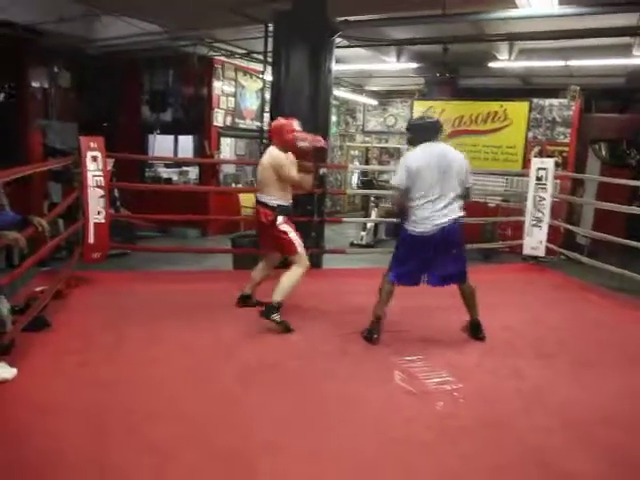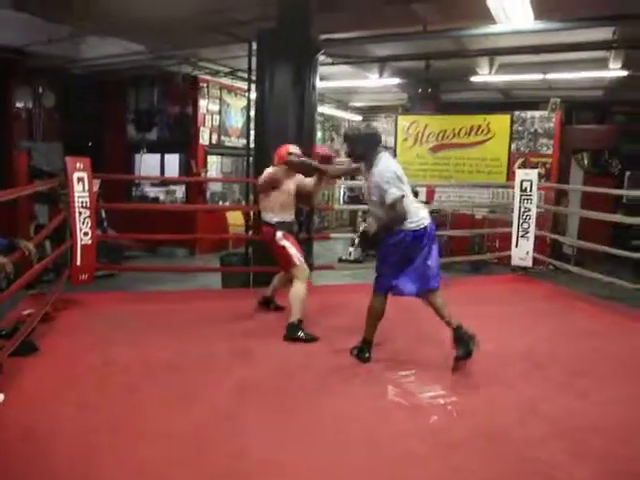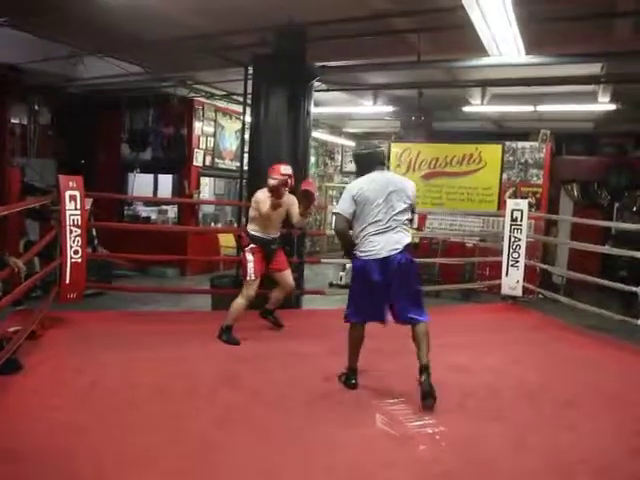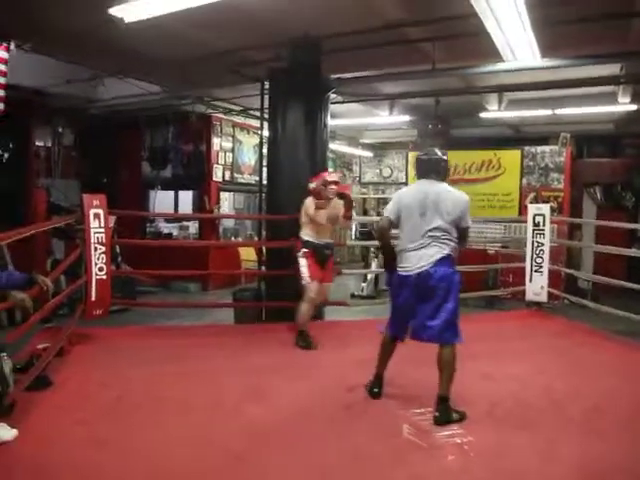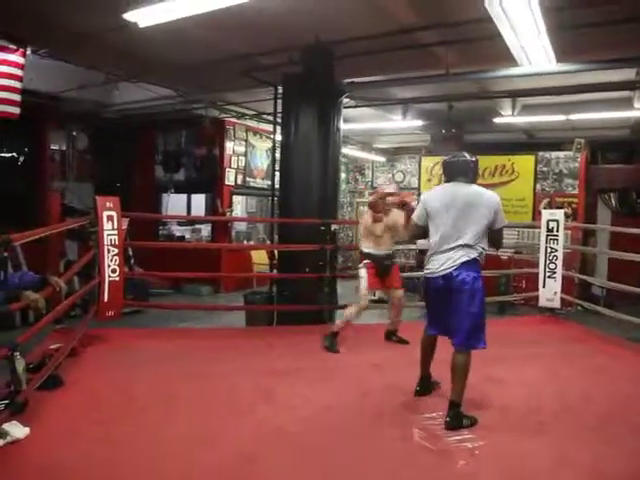
dt=0.4s
person 1, frame 1
left shoulder: (409, 159)
right shoulder: (458, 157)
left elbow: (398, 200)
right elbow: (465, 195)
left wrist: (406, 218)
left hip: (418, 229)
right hip: (450, 225)
left knee: (393, 275)
right knee: (460, 276)
left ankle: (375, 328)
right ankle: (475, 325)
person 1, frame 2
left shoulder: (381, 170)
right shoulder: (380, 161)
left elbow: (398, 212)
left wrist: (375, 231)
left hip: (404, 233)
right hip: (423, 227)
left knee: (381, 291)
right knee: (428, 289)
left ankle: (364, 348)
right ankle: (459, 333)
person 1, frame 3
left shoulder: (356, 187)
right shoulder: (407, 184)
left elbow: (340, 227)
left wrist: (351, 247)
left hip: (368, 258)
right hip: (400, 255)
left knee: (358, 318)
right knee: (415, 316)
left ankle: (351, 373)
right ankle: (424, 375)
person 1, frame 4
left shoulder: (403, 194)
right shoulder: (459, 198)
left elbow: (382, 229)
right elbow: (463, 240)
left wrist: (389, 256)
left hip: (406, 269)
right hip: (441, 269)
left knee: (394, 328)
right knee: (446, 338)
left ankle: (376, 382)
right ankle: (442, 407)
person 1, frame 5
left shoulder: (431, 196)
right shoulder: (490, 198)
left elbow: (414, 232)
right elbow: (496, 243)
left hip: (434, 270)
right hip: (465, 271)
left knee: (433, 327)
right knee: (464, 341)
left ankle: (424, 380)
right ankle: (454, 412)
person 2, frame 1
left shoulder: (279, 154)
right shoulder: (278, 157)
left elbow: (301, 182)
right elbow: (304, 185)
left wrist: (309, 159)
right wrist: (307, 161)
left hip: (267, 214)
right hip: (275, 216)
left knee: (271, 259)
right knee: (301, 263)
left ankle: (246, 296)
right ankle: (273, 307)
person 2, frame 2
left shoulder: (296, 178)
right shoulder: (271, 173)
left elbow: (314, 187)
right elbow: (263, 187)
left wrist: (321, 169)
right wrist: (284, 169)
left hip: (288, 228)
right hip: (276, 231)
left knee: (291, 269)
right knee: (302, 275)
left ankle: (266, 298)
right ankle: (294, 327)
person 2, frame 3
left shoulder: (290, 199)
right shoulder: (261, 195)
left elbow: (298, 222)
right elbow: (268, 214)
left wrist: (306, 205)
right wrist: (277, 195)
left hip: (273, 244)
right hip: (255, 245)
left knee: (288, 284)
right knee: (249, 292)
left ankle: (268, 310)
right ankle: (225, 329)
person 2, frame 4
left shoulder: (338, 203)
right shoulder: (310, 201)
left elbow: (344, 224)
right elbow: (319, 221)
left wrist: (348, 205)
right wrist: (319, 199)
left hip: (326, 250)
right hip: (309, 250)
left knee: (322, 295)
right knee: (311, 295)
left ankle: (301, 323)
right ankle: (301, 333)
person 2, frame 5
left shoulder: (398, 213)
right shoulder: (370, 213)
left elbow: (405, 233)
right elbow: (378, 232)
left wrist: (409, 214)
right wrist: (377, 213)
left hip: (388, 260)
right hip: (370, 261)
left knee: (399, 299)
right knee: (362, 304)
left ankle: (391, 333)
right ankle: (332, 335)
